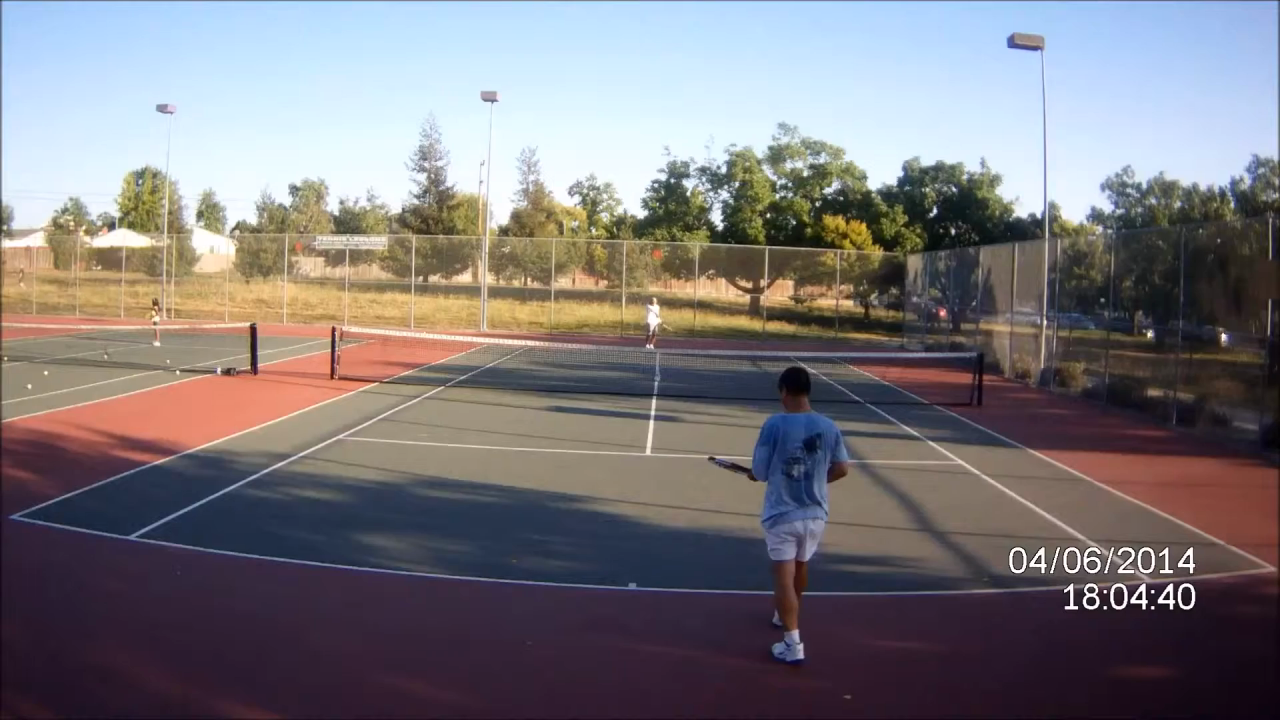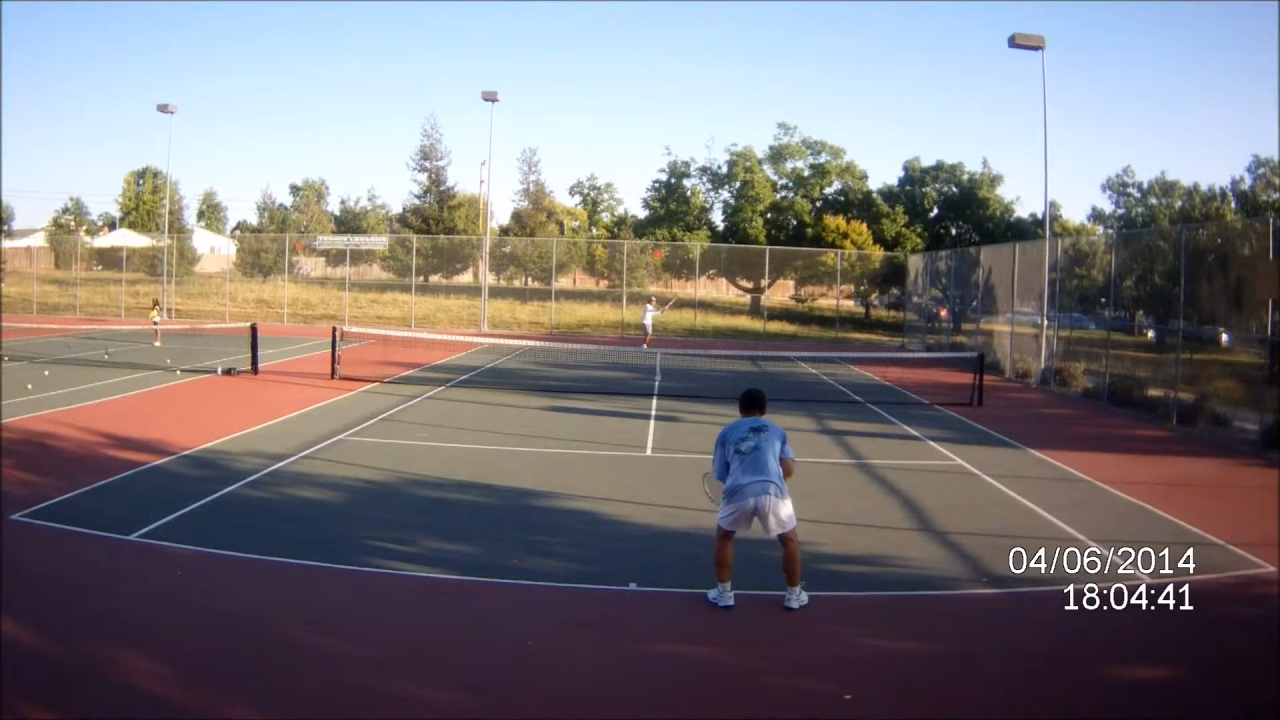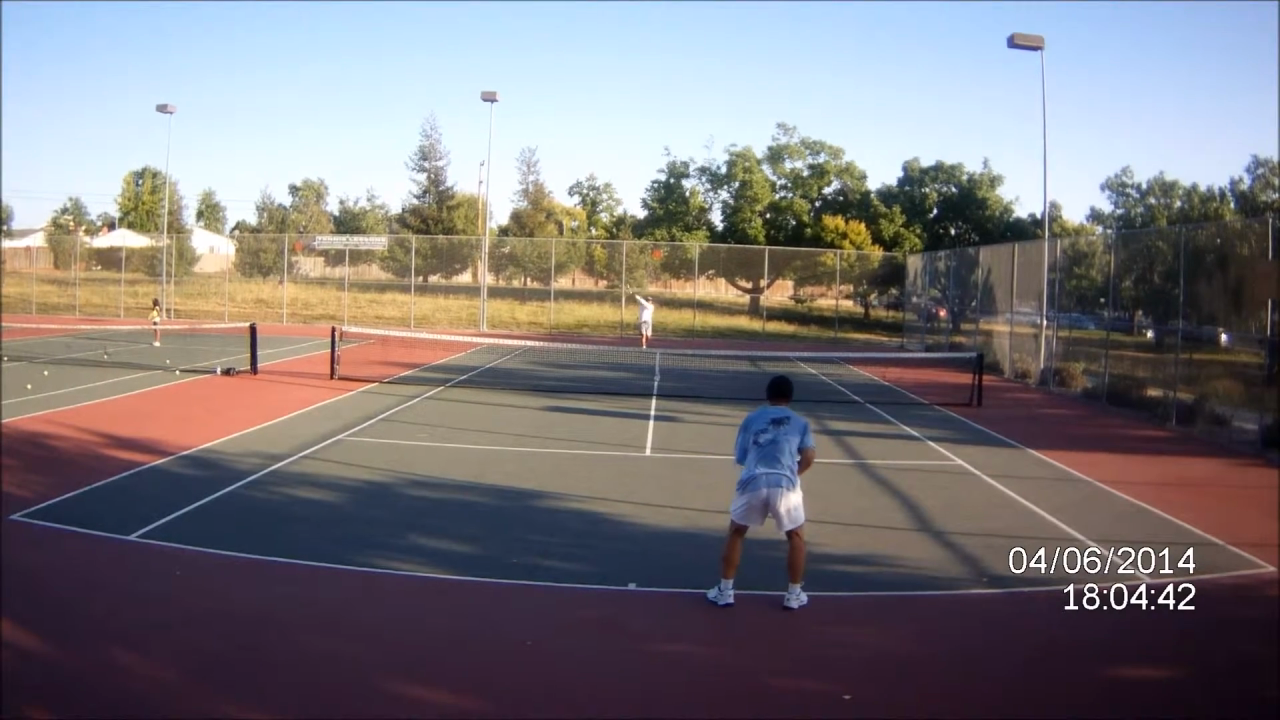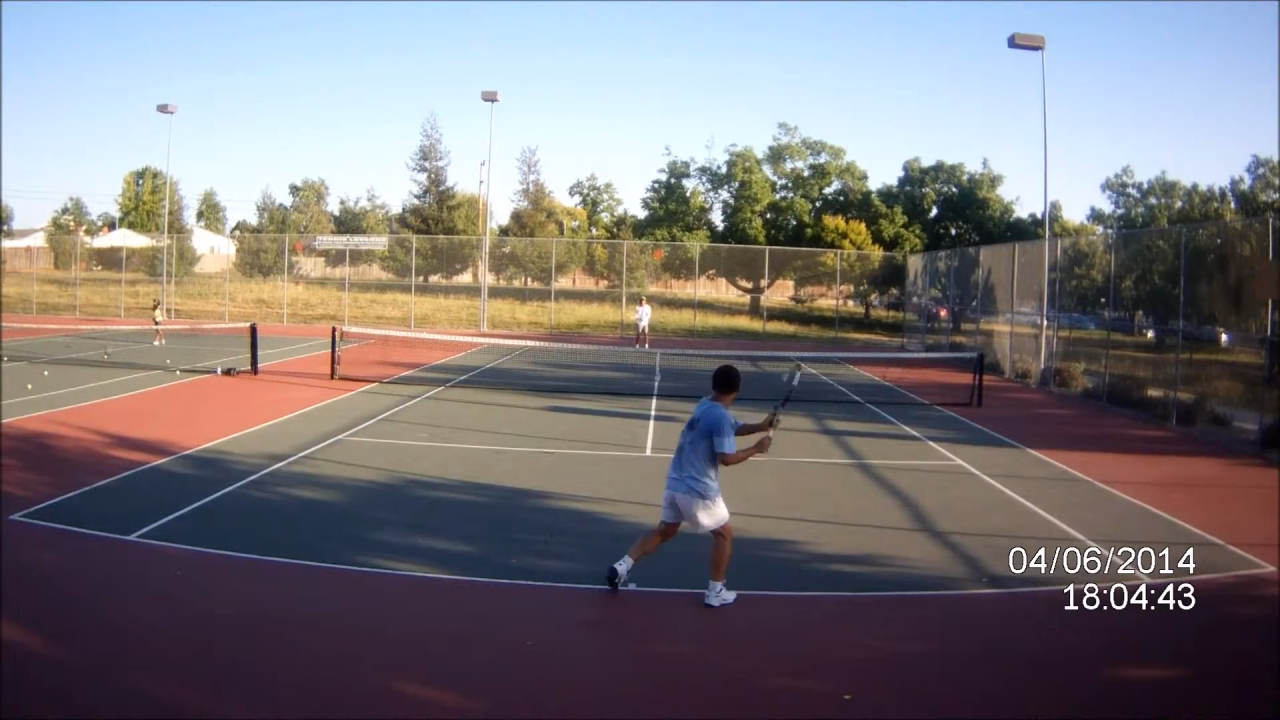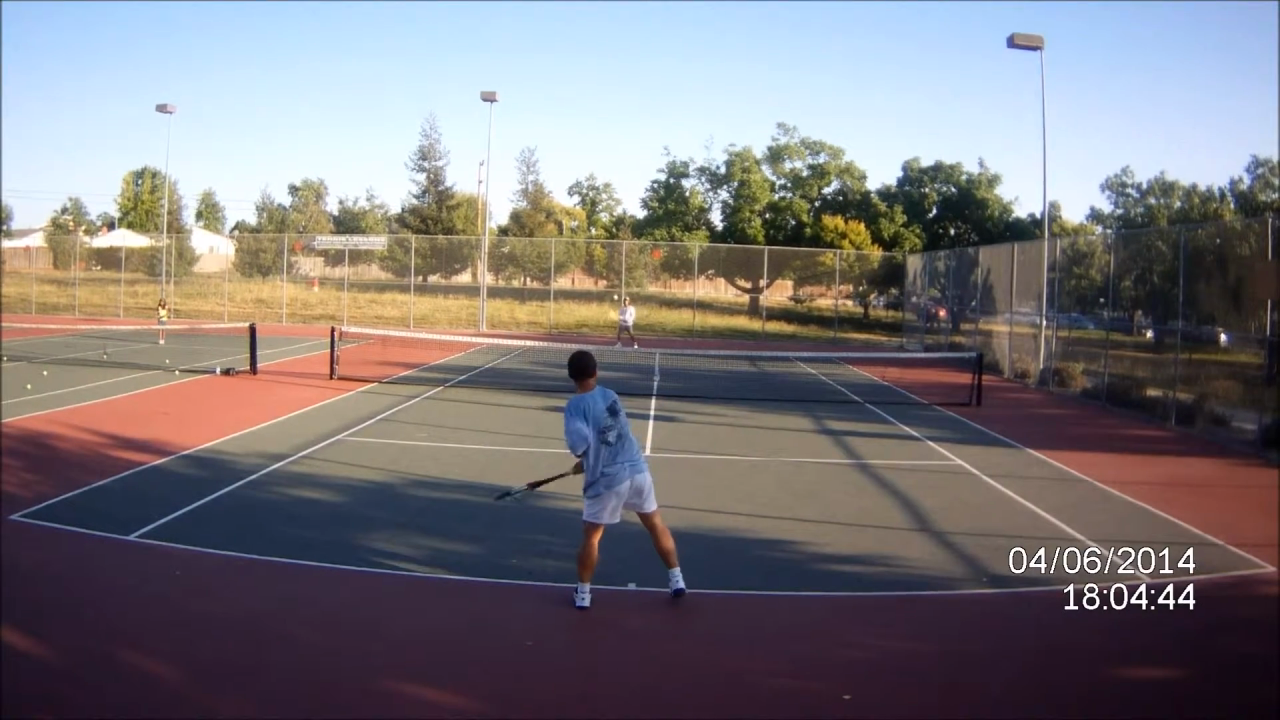
dt=1s
person 1, frame 1
left shoulder: (774, 425)
right shoulder: (829, 428)
left elbow: (759, 473)
right elbow: (841, 470)
left hip: (782, 514)
right hip: (815, 513)
left knee: (784, 576)
right knee: (800, 566)
left ankle: (792, 644)
right ankle: (785, 618)
person 1, frame 2
left shoulder: (727, 432)
right shoulder: (777, 430)
left elbow: (720, 475)
right elbow: (789, 469)
left hip: (738, 492)
right hip: (772, 491)
left knee: (723, 537)
right knee: (790, 541)
left ankle: (724, 592)
right ankle: (794, 594)
person 1, frame 3
left shoulder: (751, 418)
right shoulder: (800, 422)
left elbow: (740, 458)
right elbow: (809, 457)
left hip: (752, 483)
right hip: (785, 486)
left knee: (735, 535)
right knee: (796, 538)
left ankle: (725, 592)
right ankle: (794, 594)
person 1, frame 4
left shoulder: (706, 404)
right shoulder: (721, 417)
left elbow: (734, 429)
right elbow: (727, 458)
left wrist: (759, 425)
right wrist: (758, 448)
left hip: (674, 484)
right hip: (698, 490)
left knee: (663, 532)
right knee: (723, 536)
left ankle: (622, 567)
right ankle: (715, 592)
person 1, frame 5
left shoulder: (575, 405)
right shoulder: (610, 396)
left elbow: (578, 446)
left wrist: (586, 458)
left hip: (607, 480)
right hip: (637, 470)
left knee: (591, 537)
right knee: (656, 526)
left ankle: (583, 593)
right ankle: (676, 580)
